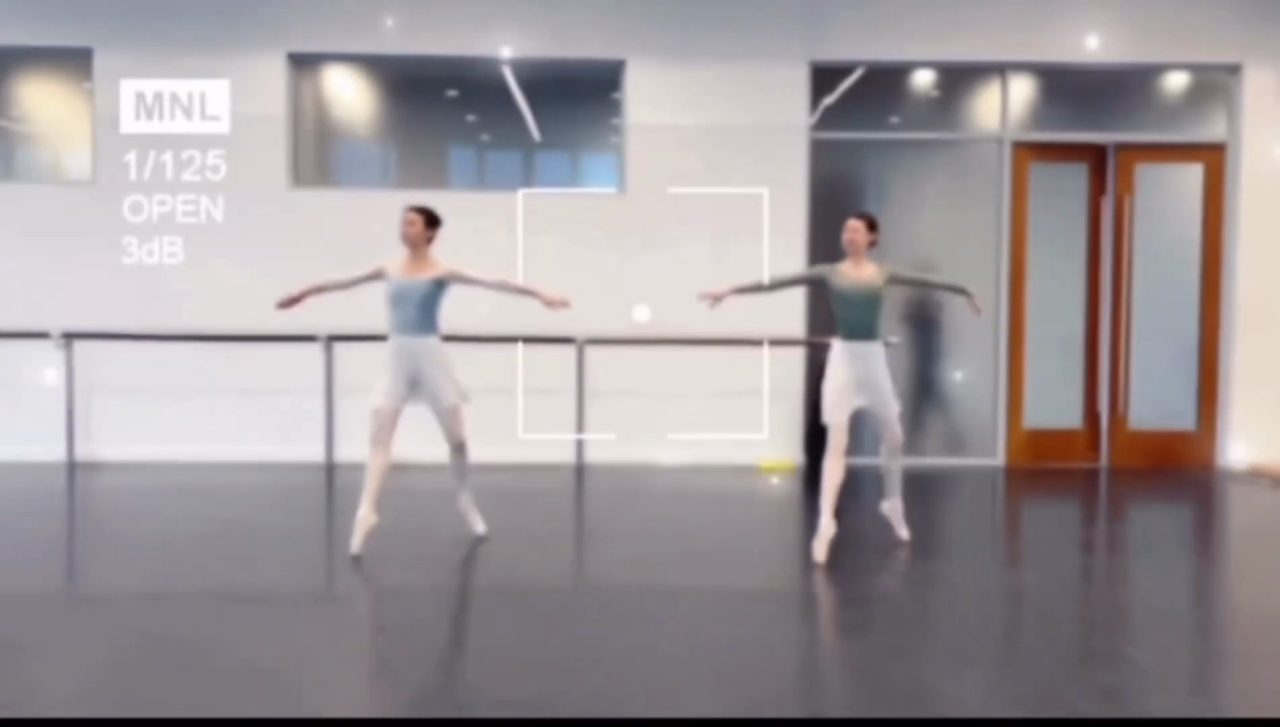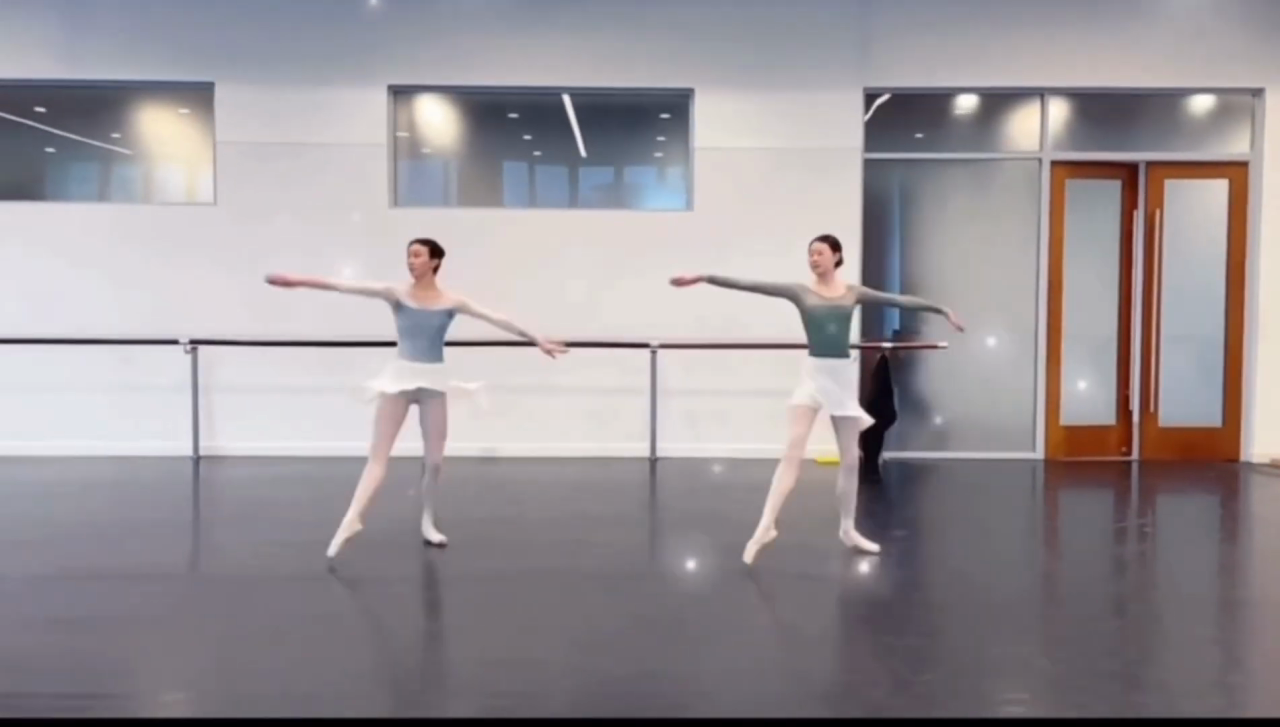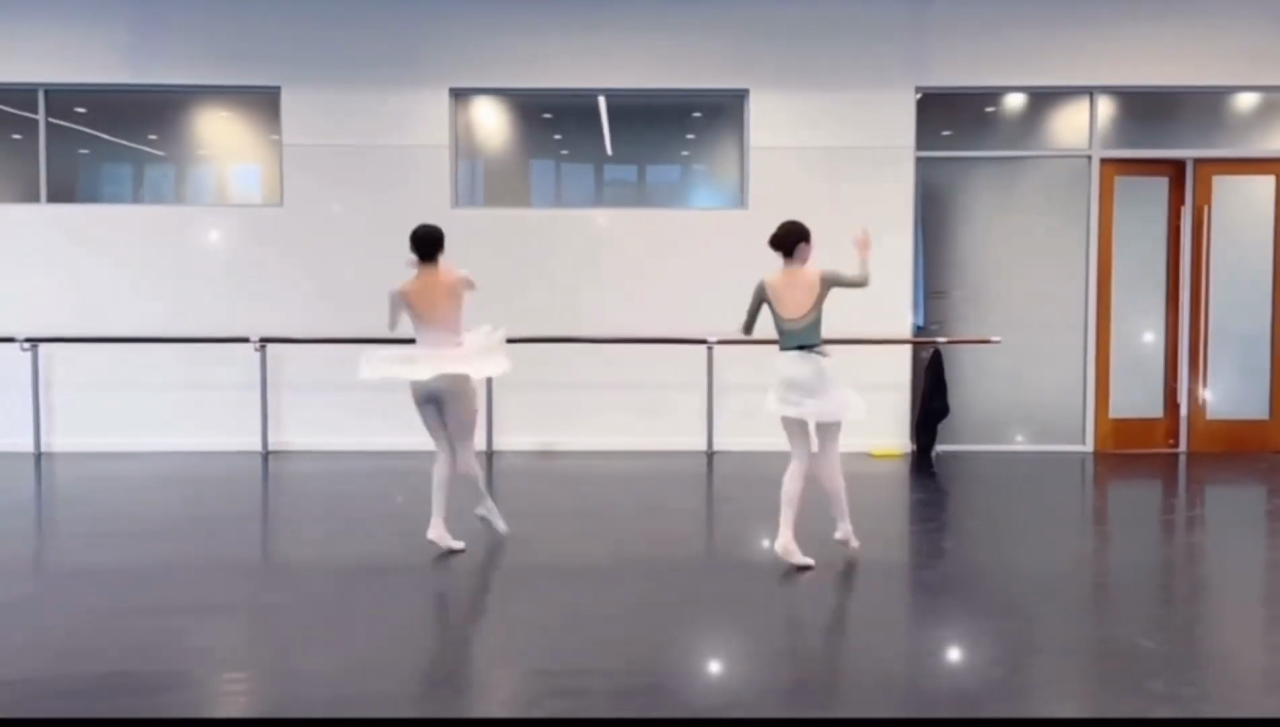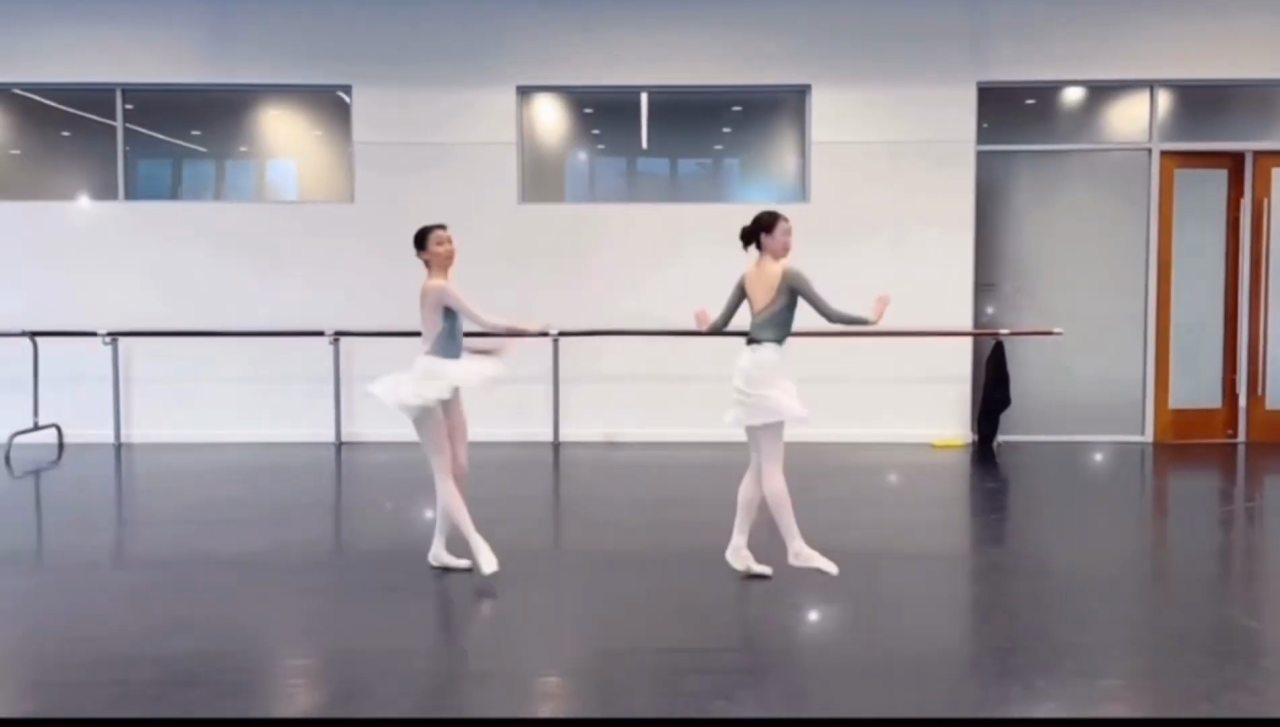
dt=1s
person 1, frame 1
left shoulder: (884, 273)
right shoulder: (829, 272)
left elbow: (926, 282)
right elbow: (777, 282)
left wrist: (966, 292)
right wrist: (731, 290)
left hip: (873, 358)
right hip: (843, 358)
left knee: (894, 437)
right knee: (837, 445)
left ankle: (893, 501)
right ankle: (825, 523)
person 1, frame 2
left shoulder: (854, 293)
right shoulder: (798, 290)
left elbow: (898, 300)
right elbow: (749, 285)
left wrist: (942, 310)
right wrist: (704, 277)
left hip: (842, 377)
right hip: (811, 376)
left knee: (851, 461)
right knee: (791, 455)
left ankle: (848, 530)
right ankle: (765, 527)
person 1, frame 3
left shoulder: (766, 285)
right shoulder: (820, 276)
left elbow: (747, 329)
right elbow: (863, 278)
left wrist: (747, 327)
right wrist: (863, 251)
left hip: (787, 371)
right hip: (816, 368)
left knee: (800, 460)
right knee: (828, 459)
left ankle: (786, 536)
right ankle: (845, 528)
person 1, frame 4
left shoulder: (747, 278)
right shoulder: (789, 274)
left elbow: (718, 326)
right elbow: (829, 314)
left wrist: (704, 322)
right wrist: (870, 318)
left hip: (751, 366)
right hip: (766, 365)
left knee: (760, 465)
right knee: (770, 464)
left ankle: (739, 547)
right ankle: (795, 547)
person 2, frame 1
left shoulder: (443, 272)
right shoulder: (389, 269)
left elbow: (494, 282)
right elbow: (346, 281)
left wrist: (540, 295)
right wrist: (305, 293)
left hip: (430, 357)
right hip: (396, 359)
left knee: (457, 439)
right knee: (380, 440)
left ankle: (464, 499)
right ankle: (365, 514)
person 2, frame 2
left shoulder: (452, 301)
right shoulder: (395, 292)
left elbow: (498, 320)
right elbow: (345, 286)
left wrist: (538, 341)
right wrist: (301, 281)
left hip: (434, 382)
right hip: (398, 381)
left knee: (434, 461)
right knee: (378, 456)
left ankle: (428, 523)
right ankle: (351, 519)
person 2, frame 3
left shoulder: (403, 291)
right shoulder: (455, 278)
left elbow: (392, 324)
right elbow: (470, 284)
left hip: (422, 376)
right hip: (456, 373)
left knee: (446, 452)
right knee: (462, 452)
left ankle: (439, 525)
person 2, frame 4
left shoulder: (437, 290)
right shoulder: (439, 288)
right elbow: (484, 322)
left wrist: (477, 349)
right wrist: (522, 329)
left hip: (443, 382)
right hip: (429, 382)
left knee: (458, 467)
right knee: (443, 472)
left ankle: (440, 548)
right ankle: (474, 541)
